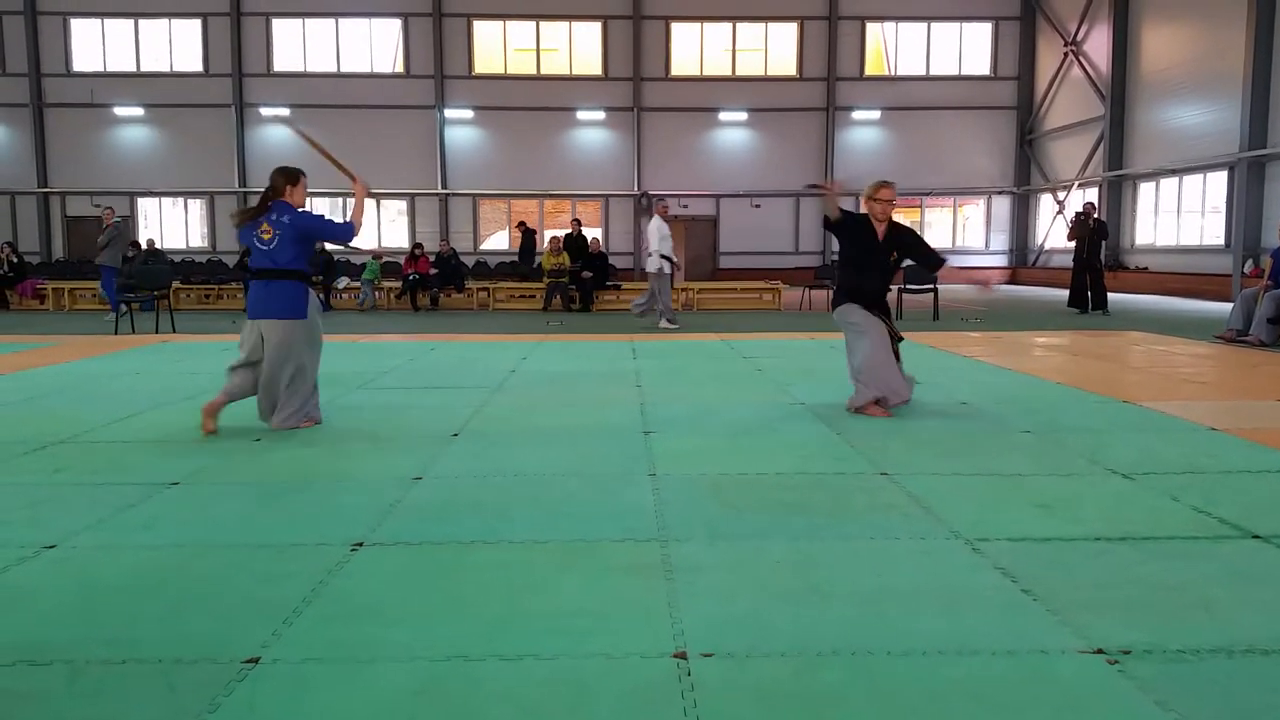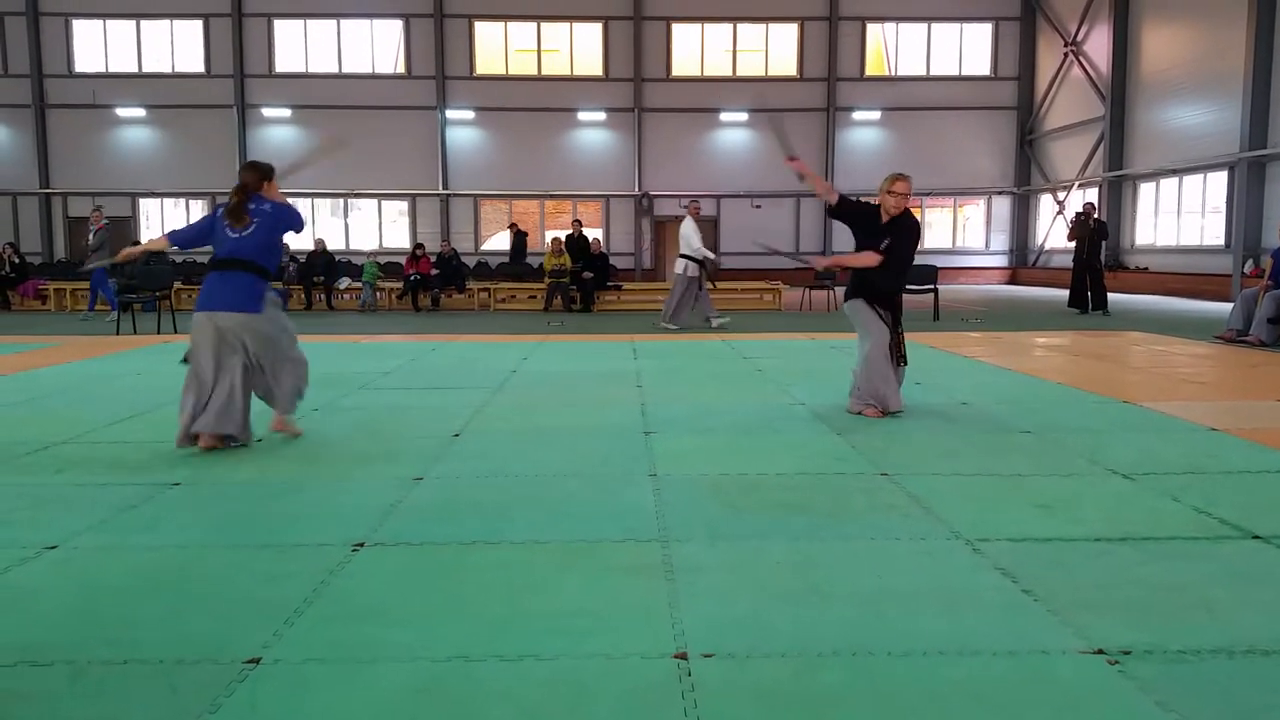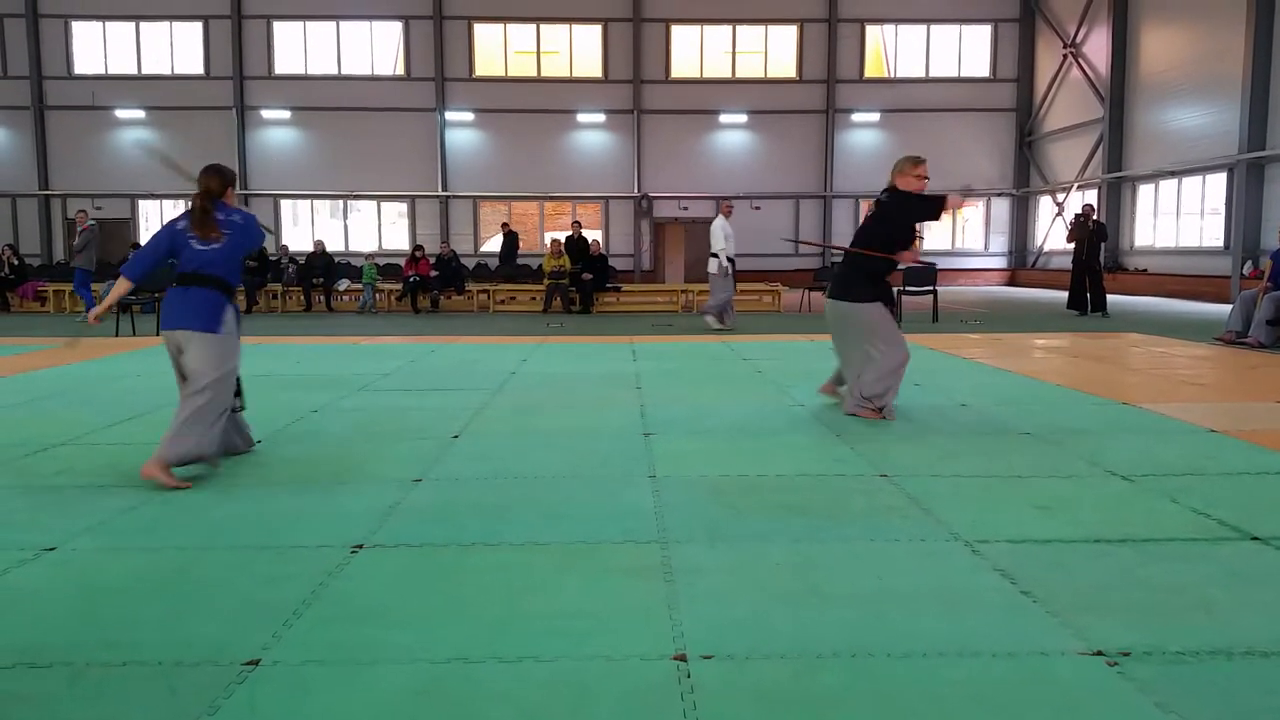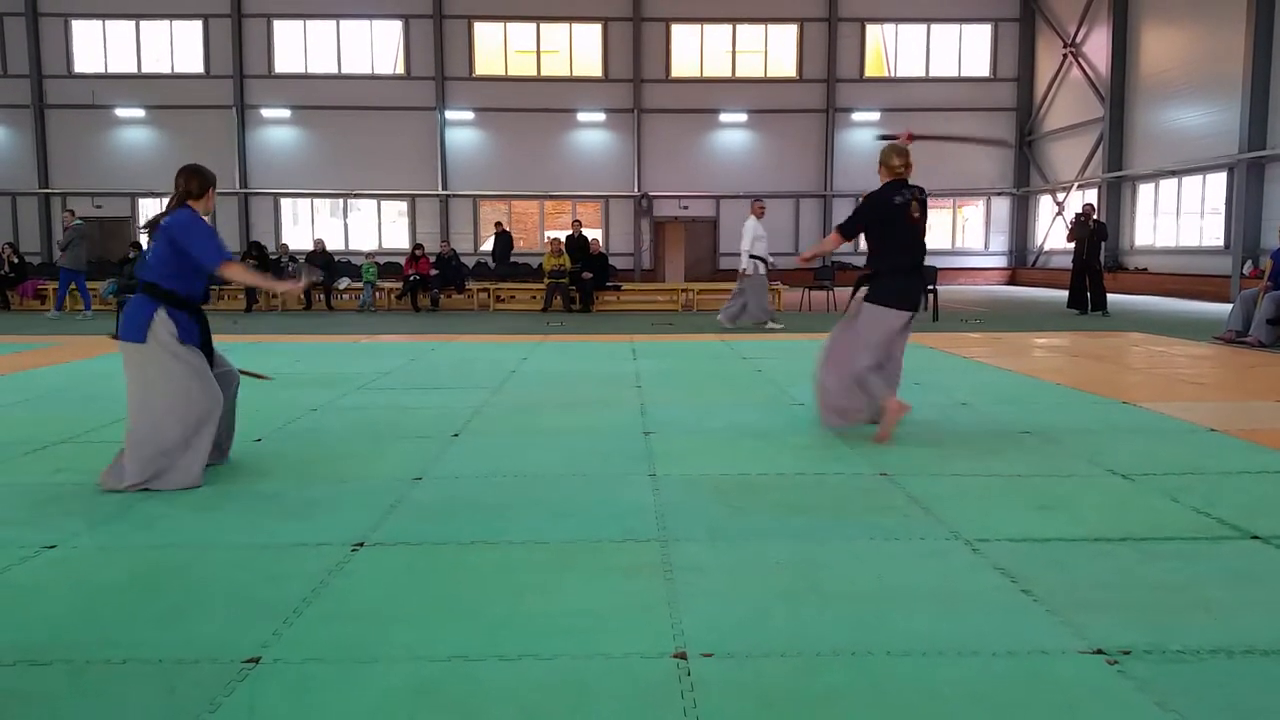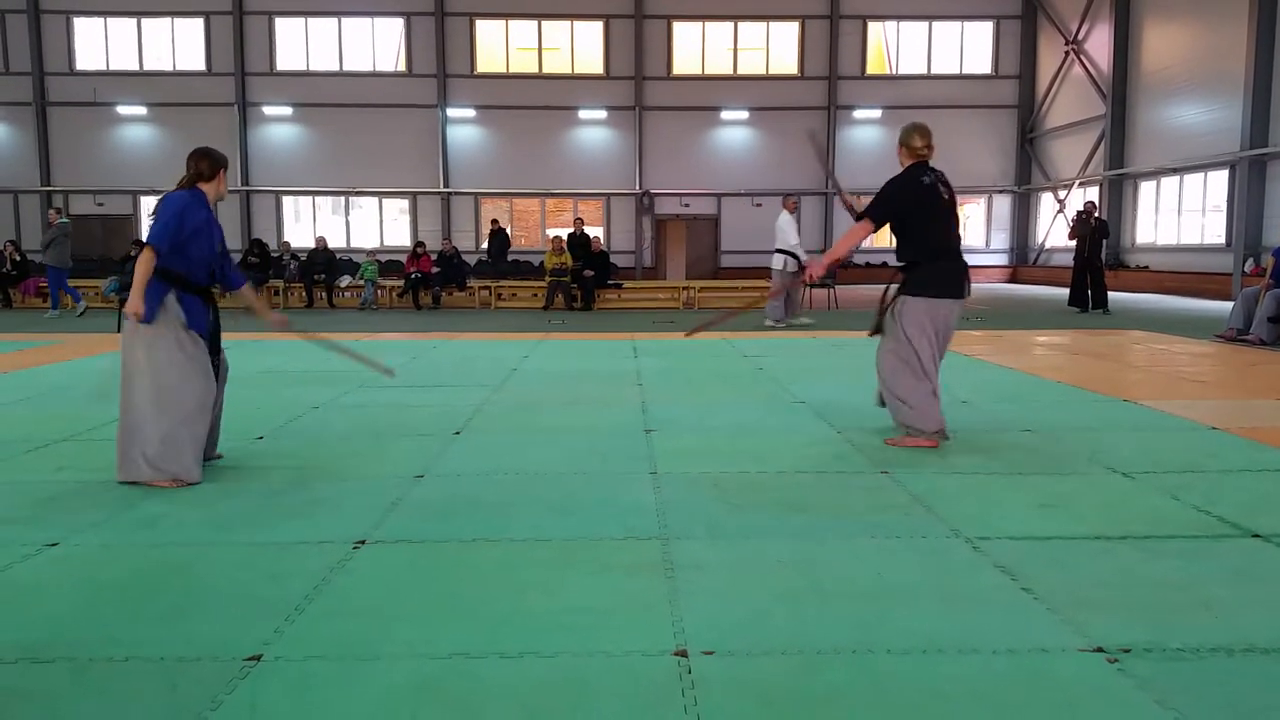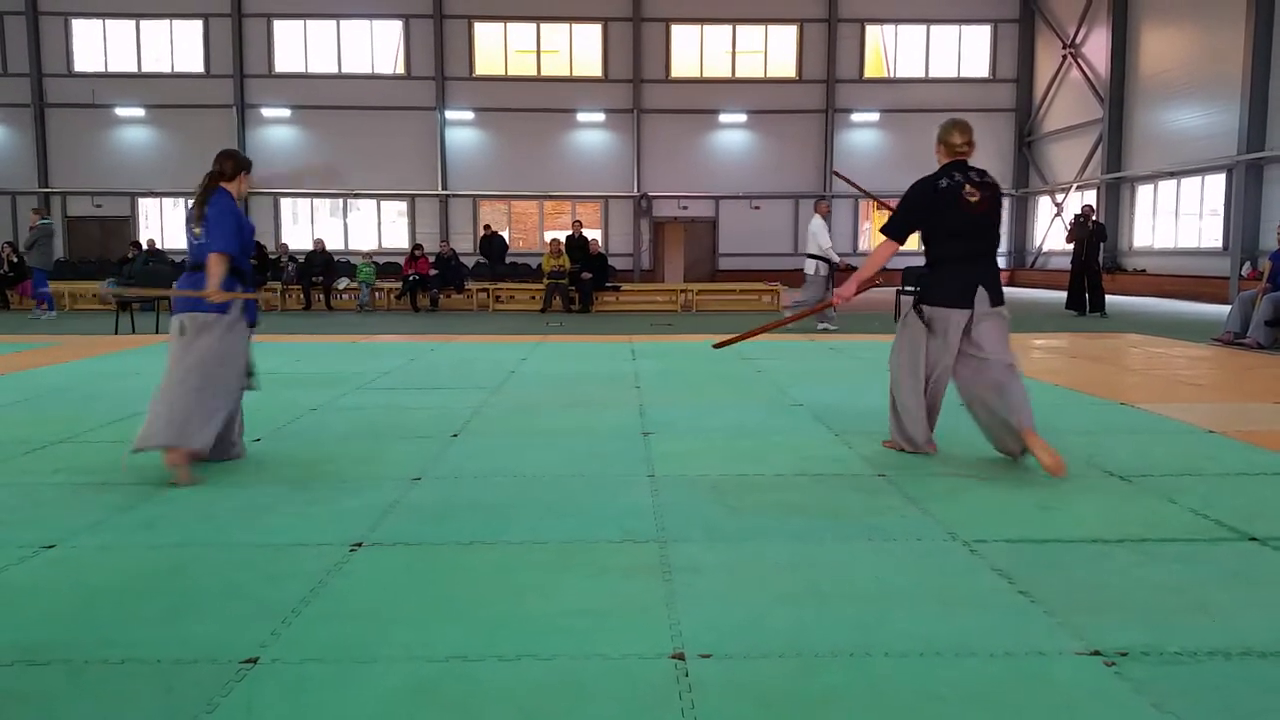
dt=0.3s
person 1, frame 1
left shoulder: (254, 218)
right shoulder: (301, 221)
left elbow: (245, 233)
right elbow: (349, 233)
right wrist: (359, 196)
left hip: (259, 298)
right hip: (293, 298)
left knee: (255, 357)
right knee: (298, 360)
left ankle: (218, 402)
right ankle: (292, 414)
person 1, frame 2
left shoulder: (222, 213)
right shoulder: (276, 211)
left elbow: (178, 237)
right elbow: (297, 224)
left wrist: (139, 249)
left hip: (212, 296)
right hip: (249, 295)
left knee: (214, 367)
right knee: (281, 357)
left ankle: (209, 431)
right ankle: (282, 416)
person 1, frame 3
left shoulder: (180, 224)
right shoulder: (245, 221)
left elbow: (138, 265)
right elbow: (254, 240)
left wrist: (102, 307)
left hip: (176, 307)
right hip: (212, 313)
left knee: (207, 384)
right knee: (211, 390)
left ankle: (227, 440)
right ankle: (159, 461)
person 1, frame 4
left shoulder: (171, 224)
right shoulder: (189, 223)
right elbow: (220, 264)
right wrist: (276, 285)
left hip: (168, 320)
right hip: (157, 324)
left knee: (221, 379)
right knee: (188, 401)
left ankle: (205, 449)
right ankle: (137, 474)
person 1, frame 5
left shoulder: (208, 219)
right shoulder: (180, 202)
left elbow: (230, 276)
right elbow: (151, 249)
left wrist: (265, 311)
right wrist: (137, 294)
left hip: (188, 308)
right hip: (162, 307)
left knee: (210, 374)
right knee: (167, 387)
left ankle: (190, 448)
right ankle: (150, 468)
person 1, frame 6
left shoulder: (204, 204)
right shoulder: (227, 204)
right elbow: (222, 248)
right wrist: (215, 286)
left hip: (195, 297)
right hip: (219, 300)
left knee: (224, 373)
right knee: (211, 375)
left ankle: (219, 445)
right ankle: (177, 443)
person 2, frame 1
left shoulder: (902, 235)
right shoulder: (850, 225)
left elbow: (935, 263)
right elbow: (833, 213)
right wrist: (832, 197)
left hip: (876, 303)
right hip: (848, 301)
right knee: (874, 336)
right ankle: (866, 400)
person 2, frame 2
left shoulder: (909, 226)
right shoulder: (864, 213)
left elbow: (874, 259)
right elbow: (830, 194)
left wrist: (834, 260)
right wrist: (804, 172)
left hip: (890, 299)
right hip: (860, 294)
left knee: (891, 355)
right knee: (878, 340)
left ankle: (880, 395)
right ankle: (864, 401)
person 2, frame 3
left shoulder: (887, 203)
right shoulder: (902, 202)
left elbow: (903, 240)
right elbow: (953, 201)
left wrist: (909, 253)
left hip: (847, 287)
right hip: (863, 290)
left knee: (860, 344)
right knee: (891, 352)
left ankle: (839, 382)
right ankle: (861, 401)
person 2, frame 4
left shoulder: (876, 200)
right shoulder: (916, 196)
left elbow: (838, 237)
left wrist: (810, 253)
right wrist: (905, 150)
left hip: (887, 292)
right hip: (910, 292)
left knee: (845, 355)
right knee: (878, 356)
left ankle: (888, 405)
right ankle: (873, 406)
person 2, frame 5
left shoulder: (903, 185)
right shoulder: (940, 182)
left elbow: (865, 226)
left wrist: (824, 260)
left hip: (925, 281)
right hip: (953, 278)
left knee: (905, 355)
right knee: (919, 352)
left ankle: (925, 430)
right ankle: (924, 409)
person 2, frame 6
left shoulder: (927, 188)
right shoulder: (990, 185)
left elbow: (891, 242)
left wrist: (853, 283)
left hip: (944, 289)
right hip: (987, 289)
left knee: (911, 362)
right knee: (994, 370)
left ankle: (913, 438)
right ankle: (1029, 437)
